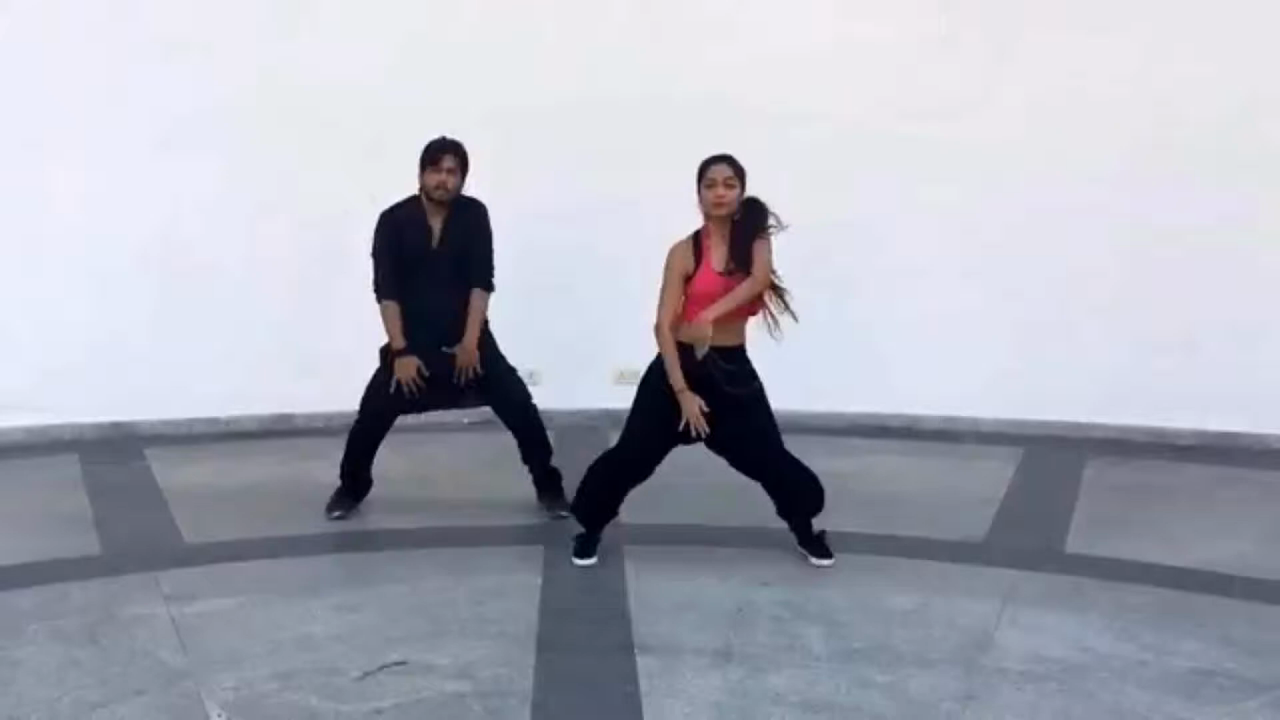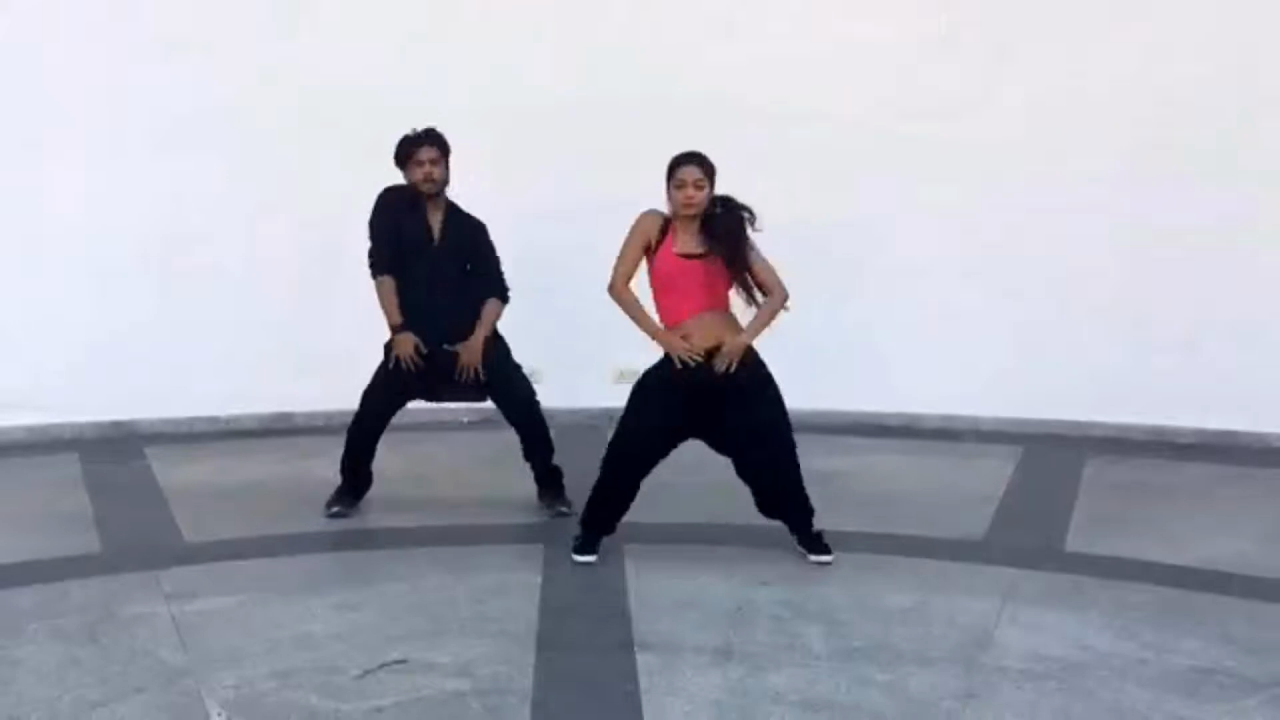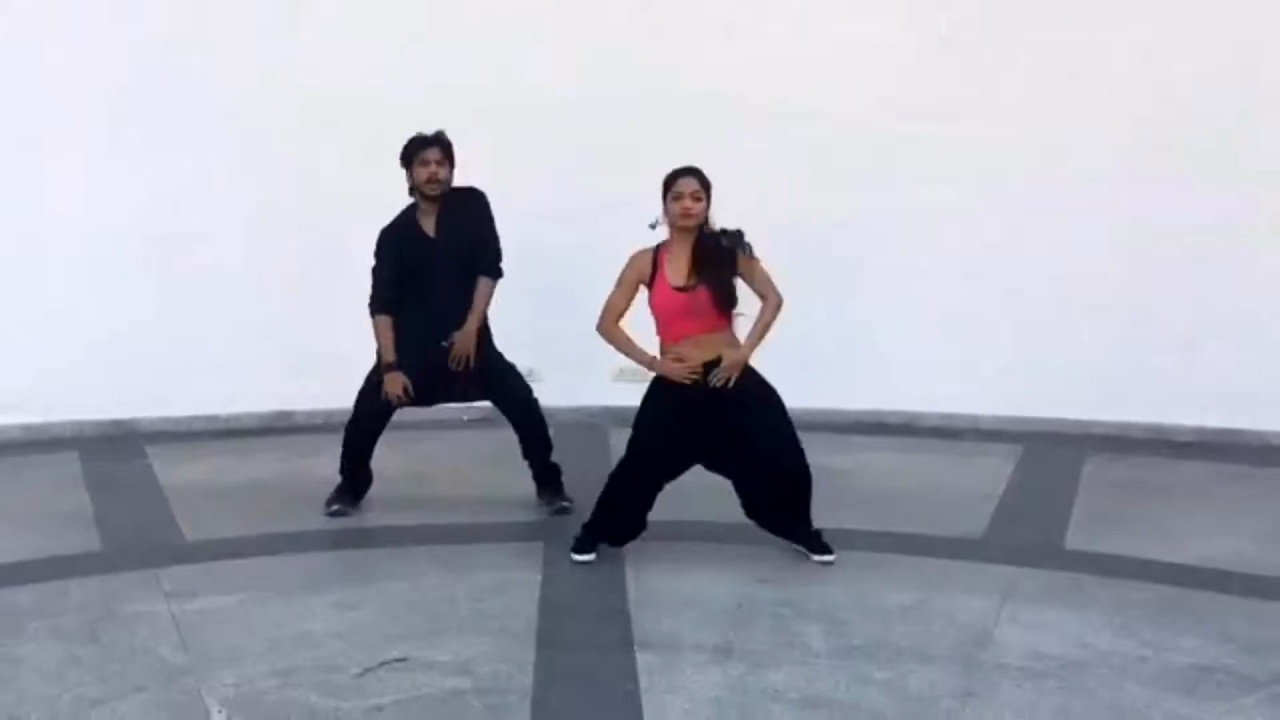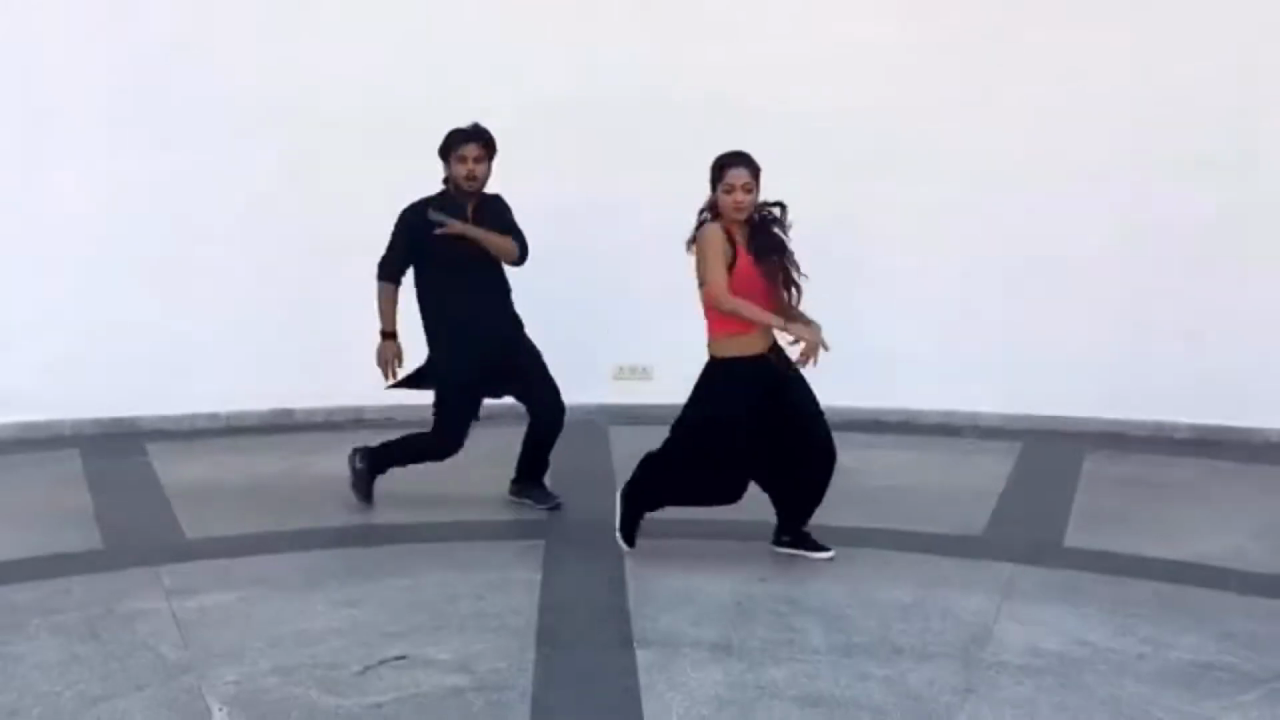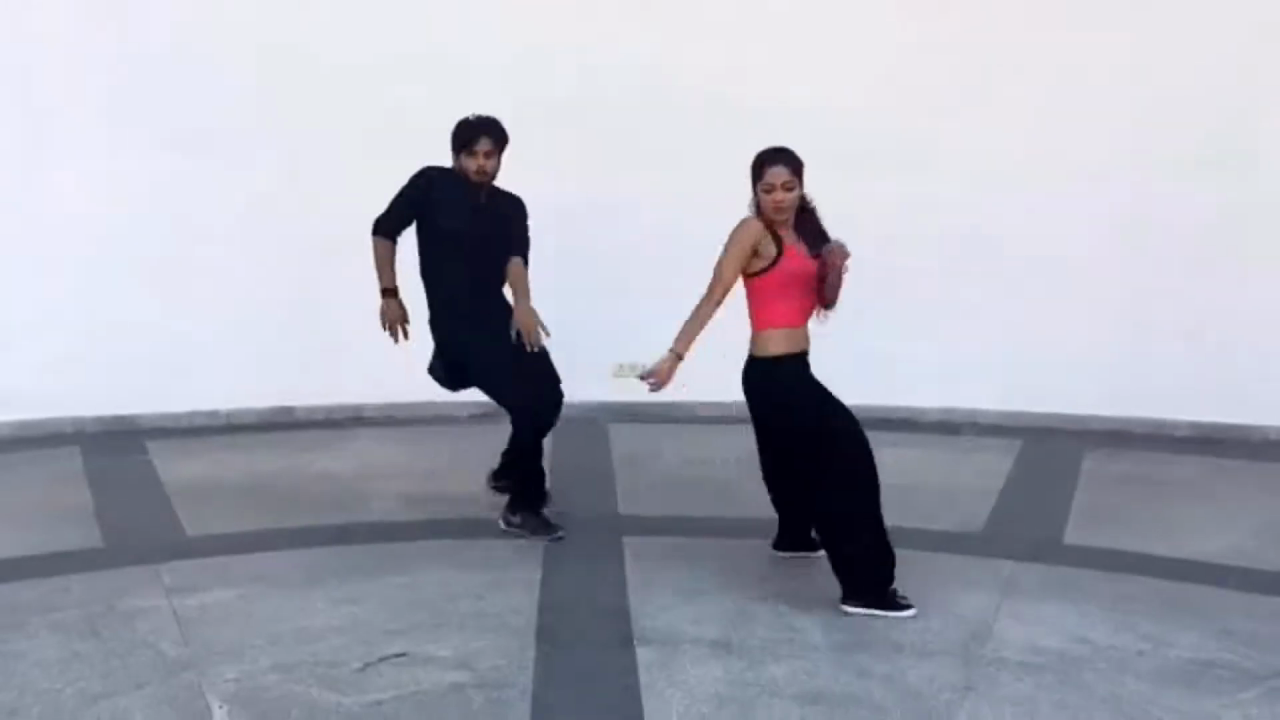
dt=0.2s
person 1, frame 1
left shoulder: (755, 233)
right shoulder: (684, 252)
left elbow: (760, 277)
right elbow: (662, 327)
left wrist: (710, 316)
right wrist: (682, 392)
left hip: (732, 364)
right hip: (678, 362)
left knee: (769, 458)
right knee: (632, 454)
left ankle: (806, 529)
right ankle: (590, 525)
person 1, frame 2
left shoulder: (730, 236)
right shoulder: (651, 225)
left elbow: (777, 293)
right elbow: (617, 284)
left wrist: (745, 337)
right wrist: (661, 334)
left hip: (734, 363)
right hip: (678, 368)
left knee: (772, 453)
right knee: (628, 452)
left ankle: (803, 528)
right ankle: (594, 529)
person 1, frame 3
left shoulder: (727, 252)
right shoulder: (646, 261)
left elbow: (772, 298)
right elbow: (607, 323)
left wrist: (744, 347)
right wrist: (654, 363)
left hip: (729, 377)
right hip: (676, 388)
left knee: (783, 461)
right knee: (641, 469)
left ankle: (800, 530)
right ankle: (596, 531)
person 1, frame 4
left shoulder: (765, 232)
right shoulder: (711, 234)
right elbow: (719, 297)
left wrist: (803, 322)
right wrist: (792, 325)
left hip: (772, 364)
right hip: (729, 374)
left knee: (815, 454)
right knee: (700, 467)
left ankle: (790, 530)
right ankle: (634, 502)
person 1, frame 5
left shoulder: (805, 235)
right shoulder: (751, 231)
left elbow: (823, 300)
right elbow: (714, 295)
left wrist: (835, 266)
right wrist: (676, 354)
left hip: (791, 369)
right hip: (774, 374)
left knee: (807, 466)
right knee: (846, 469)
left ankle: (792, 534)
right ankle: (865, 588)
person 2, frame 1
left shoulder: (473, 215)
right shoulder: (394, 221)
left elbow: (481, 280)
right elbow: (386, 289)
left wrist: (472, 340)
right wrist: (399, 351)
left hip: (468, 340)
right hip: (413, 345)
left knee: (523, 413)
right knee: (370, 420)
left ankle: (549, 487)
right ankle: (351, 489)
person 2, frame 2
left shoulder: (469, 226)
right shoulder: (390, 206)
left elbow: (496, 290)
right elbow: (383, 270)
left wrist: (478, 341)
right wrist: (399, 330)
left hip: (473, 338)
right hip: (416, 337)
left knee: (526, 409)
right knee: (369, 414)
left ankle: (550, 485)
right ankle: (352, 485)
person 2, frame 3
left shoulder: (472, 203)
right shoulder: (395, 235)
left elbow: (489, 269)
right elbow: (383, 304)
left wrist: (469, 329)
right wrist: (389, 367)
left hip: (468, 337)
right hip: (412, 343)
left knee: (525, 409)
right knee: (367, 413)
left ankle: (549, 483)
right ankle: (352, 484)
person 2, frame 4
left shoulder: (496, 208)
right shoulder: (419, 216)
left elbow: (516, 252)
right elbow: (389, 274)
left wrist: (469, 231)
right wrist: (388, 335)
left hip: (502, 333)
right hip: (455, 340)
left knee: (550, 409)
right knee: (446, 438)
left ankle: (527, 481)
right ankle: (369, 462)
person 2, frame 5
left shoulder: (509, 206)
right shoulder: (430, 184)
left elbow: (516, 256)
right elbow: (384, 231)
left wrist: (525, 310)
right wrist: (388, 293)
left hip: (498, 322)
right hip: (458, 326)
left knee: (545, 398)
right knee: (538, 403)
left ankle: (511, 482)
right ankle: (522, 506)
